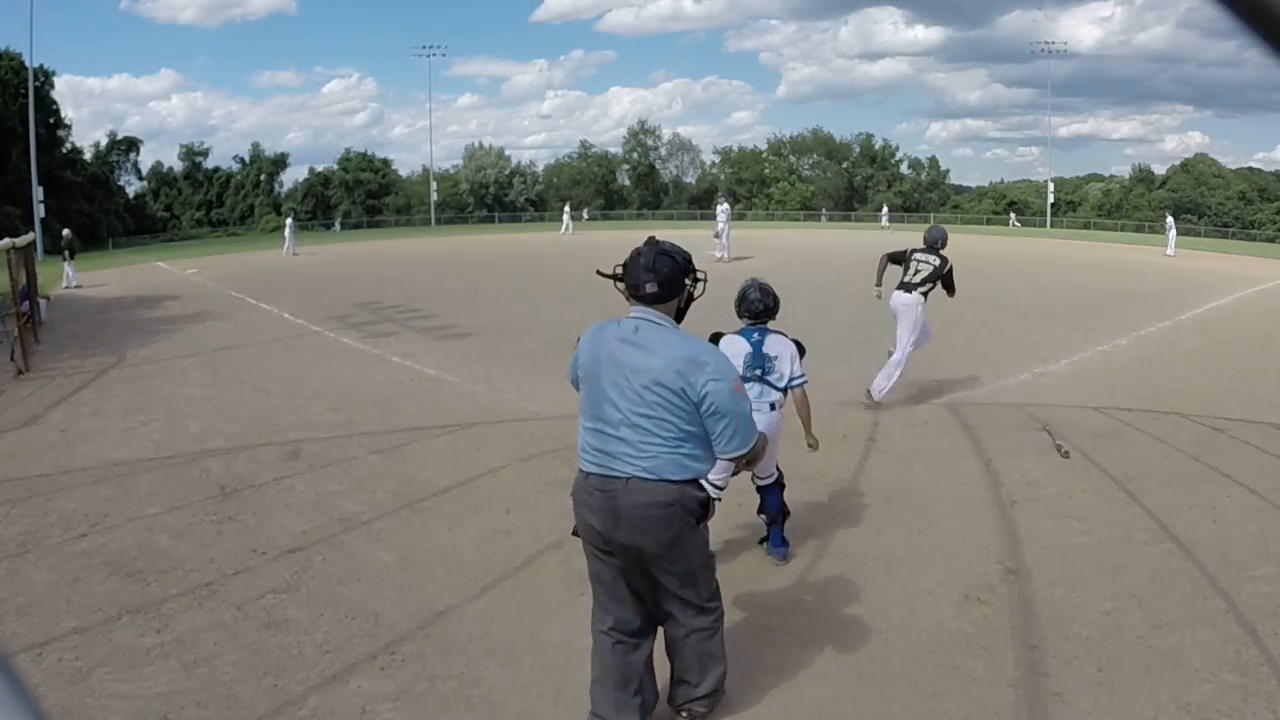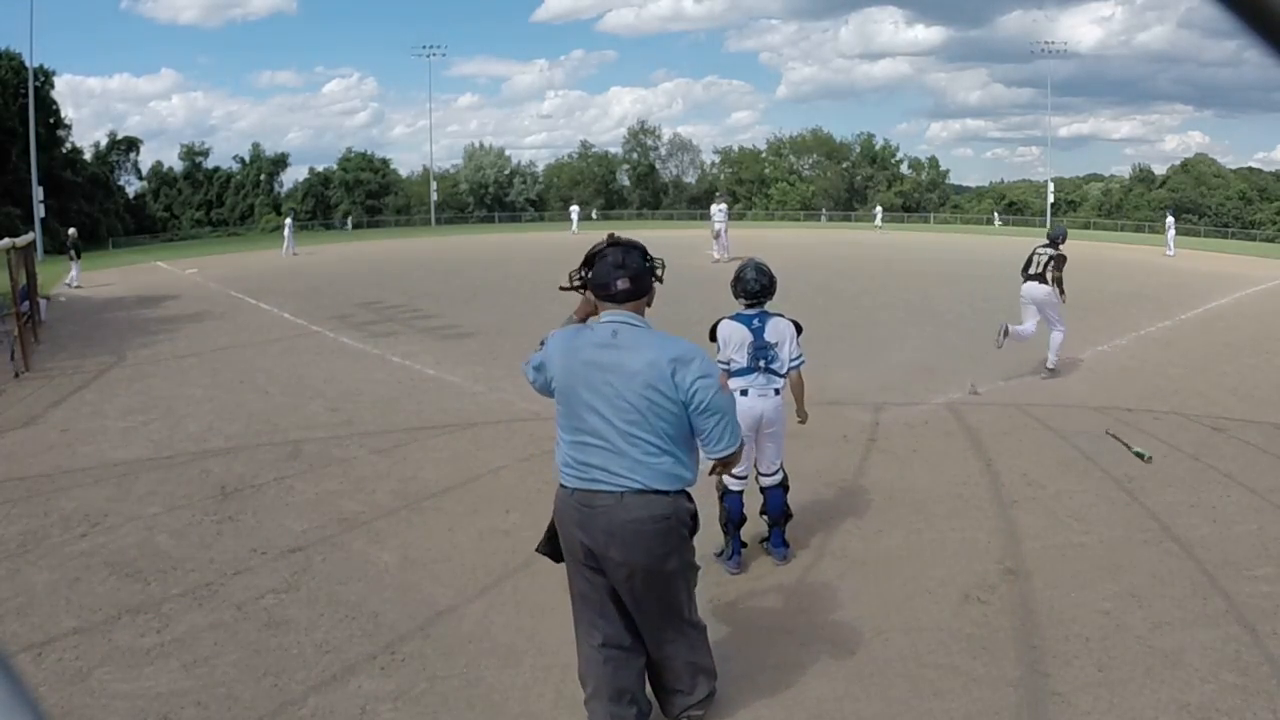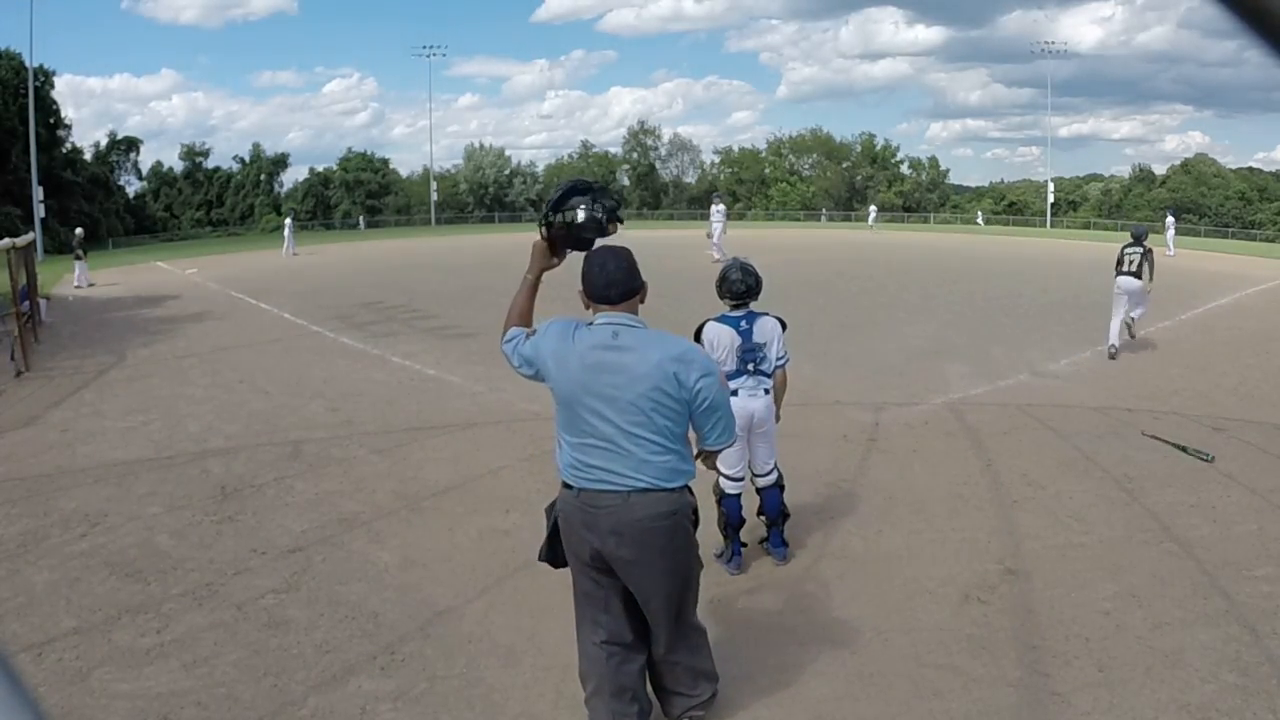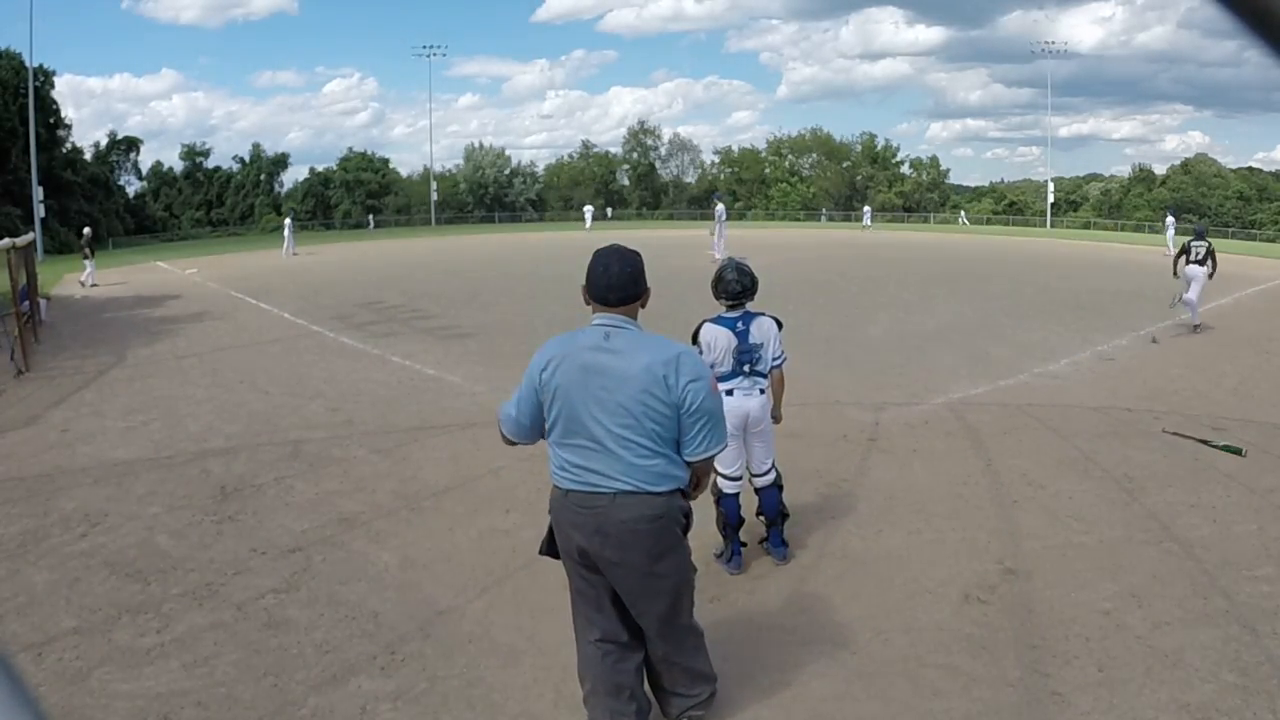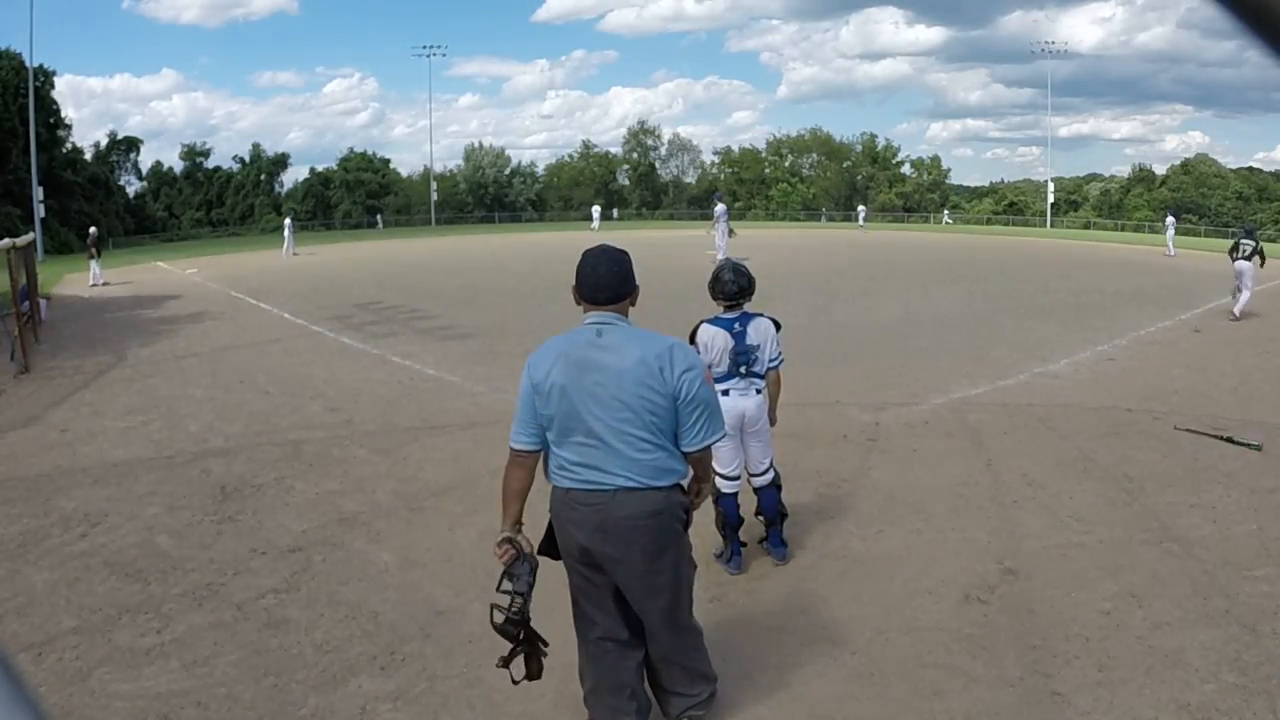
dt=0.4s
person 1, frame 1
left shoulder: (593, 339)
right shoulder: (703, 359)
right elbow: (742, 451)
right wrist: (758, 447)
left hip: (595, 496)
right hip: (663, 504)
left knee: (617, 621)
right knee: (691, 607)
person 1, frame 2
left shoulder: (560, 347)
right shoulder: (683, 358)
left elbow: (537, 375)
right elbow: (726, 452)
left wrist: (580, 314)
right wrist: (727, 460)
left hip: (578, 511)
right hip: (651, 514)
left knee: (602, 631)
right knee: (668, 618)
person 1, frame 3
left shoulder: (558, 346)
right shoulder: (685, 356)
left elbow: (513, 340)
right elbow: (717, 443)
left wrist: (534, 270)
right wrist: (700, 453)
left hip: (582, 512)
right hip: (657, 513)
left knee: (604, 629)
right knee: (671, 616)
person 1, frame 4
left shoulder: (550, 356)
right shoulder: (679, 361)
left elbow: (513, 433)
right elbow: (702, 457)
right wrist: (694, 484)
left hip: (574, 512)
right hip: (647, 515)
left knee: (600, 627)
right knee: (666, 615)
person 1, frame 5
left shoulder: (544, 359)
right shoulder: (673, 355)
left elbow: (523, 453)
right elbow: (697, 448)
left wrist: (511, 525)
right wrist: (701, 482)
left hip: (574, 511)
right hip: (648, 511)
left knee: (600, 625)
right knee: (666, 612)
person 2, frame 1
left shoulder: (727, 342)
right shoulder: (786, 345)
right elbow: (798, 394)
right wrist: (808, 433)
right hip: (769, 419)
left knee: (712, 482)
right knee: (768, 477)
right ankle: (777, 543)
person 2, frame 2
left shoulder: (727, 327)
right shoulder: (784, 326)
left elbow: (723, 376)
right elbow: (794, 375)
right wrist: (800, 407)
left hip: (738, 404)
right hip: (773, 403)
left knee: (733, 478)
right knee: (772, 474)
left ankle: (733, 551)
right ankle: (778, 543)
person 2, frame 3
left shoulder: (713, 329)
right shoulder: (771, 325)
right elbow: (780, 375)
right wrist: (776, 407)
left hip: (729, 406)
right hip: (762, 403)
left knee: (730, 480)
right knee: (767, 474)
left ankle: (733, 552)
right ankle: (777, 543)
person 2, frame 4
left shoulder: (709, 331)
right shoulder: (767, 325)
right elbow: (777, 373)
right wrist: (777, 407)
left hip: (725, 405)
right hip: (759, 403)
left knee: (728, 480)
right knee: (765, 473)
left ankle: (732, 552)
right ankle: (777, 543)
person 2, frame 5
left shoulder: (706, 331)
right shoulder: (764, 326)
right elbow: (773, 374)
right wrist: (772, 409)
left hip: (722, 405)
right hip: (755, 403)
left knee: (726, 479)
right knee: (763, 473)
left ankle: (732, 551)
right ankle: (776, 543)
